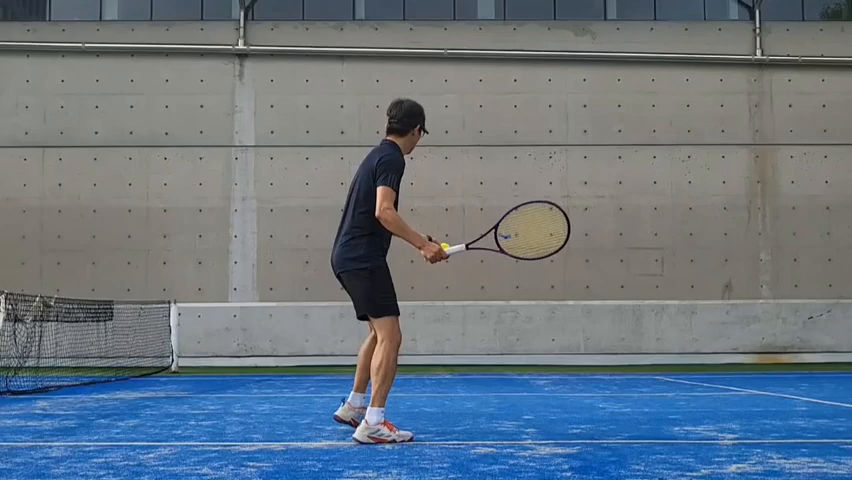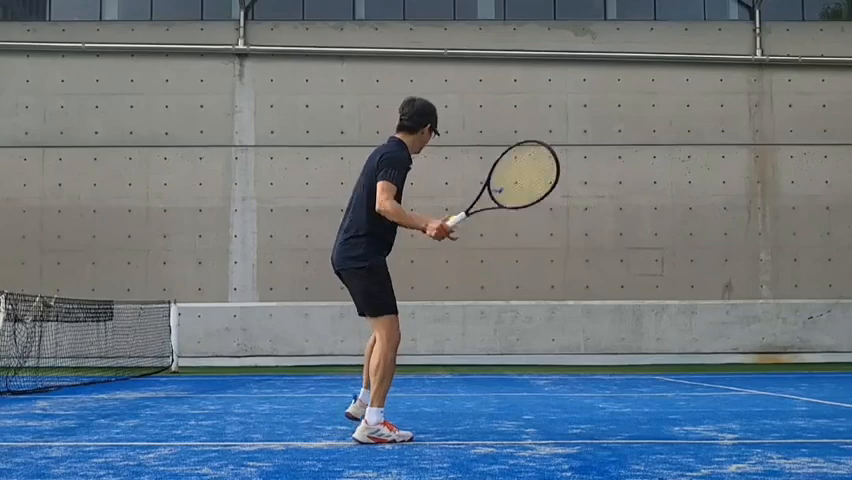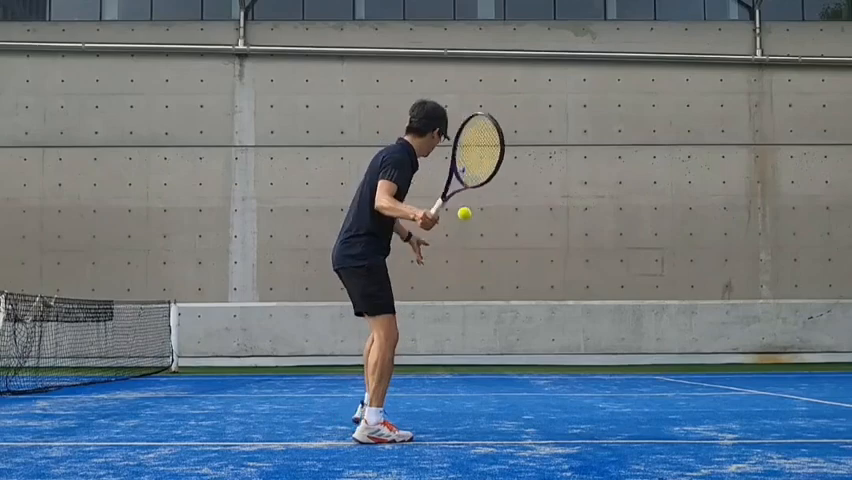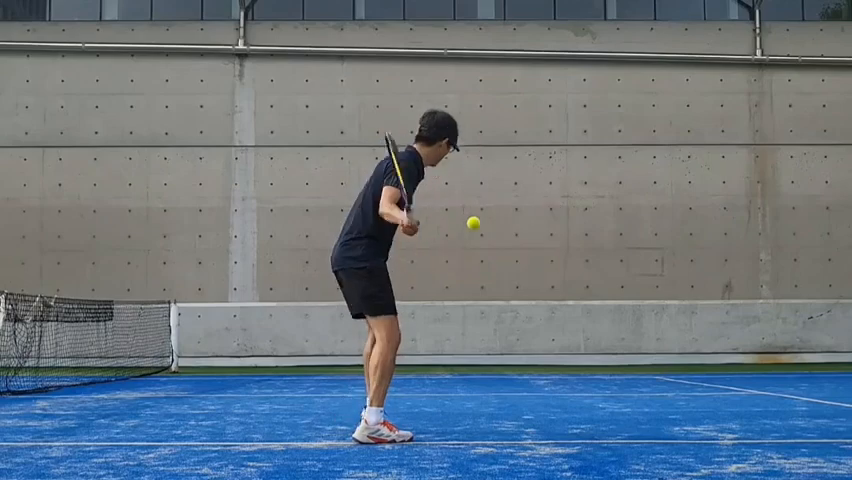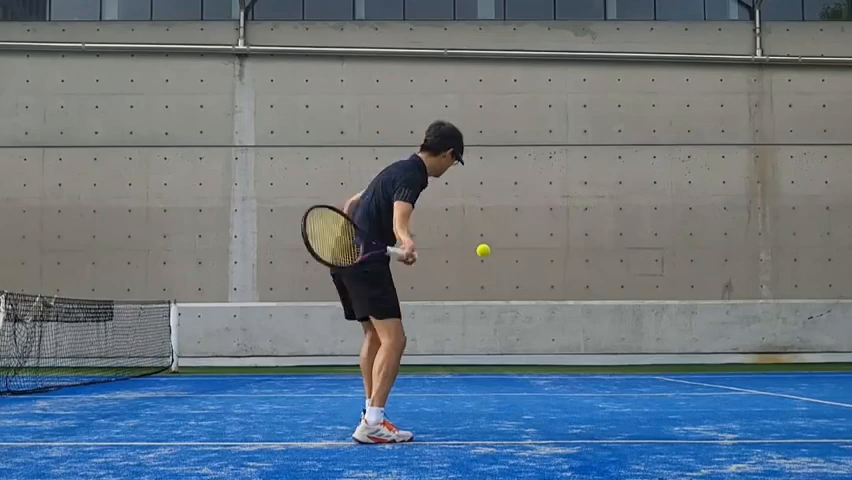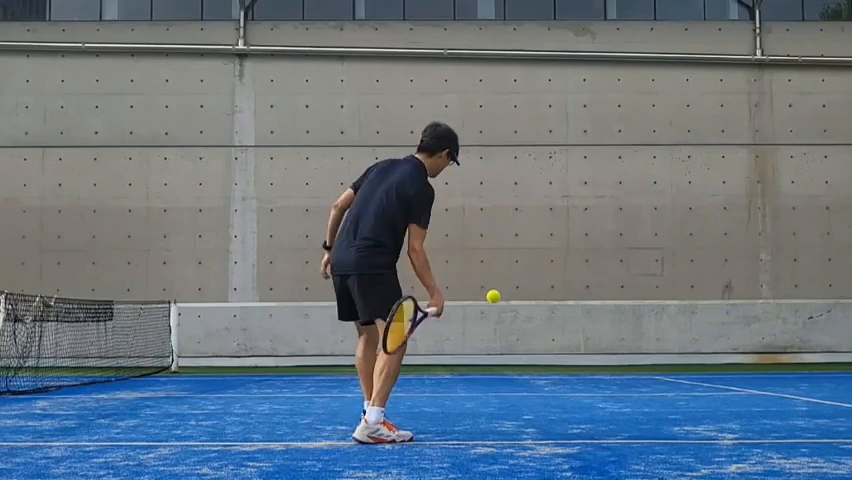
dt=0.1s
person 1, frame 1
left shoulder: (379, 156)
right shoulder: (390, 159)
right elbow: (384, 212)
left wrist: (418, 238)
right wrist: (421, 243)
left hip: (350, 257)
right hip: (363, 258)
left knee: (377, 334)
right knee: (390, 337)
left ankle: (353, 406)
right ankle: (373, 423)
person 1, frame 2
left shoulder: (386, 153)
right shoulder: (394, 156)
right elbow: (384, 206)
left wrist: (426, 225)
right wrist: (425, 225)
left hip: (352, 254)
right hip: (362, 257)
left knee: (382, 331)
right knee: (389, 335)
left ankle: (362, 403)
right ankle: (372, 423)
person 1, frame 3
left shoulder: (397, 155)
right shoulder: (397, 157)
right elbow: (382, 201)
left wrist: (408, 235)
right wrist: (414, 215)
left hip: (353, 254)
right hip: (361, 256)
left knee: (378, 333)
right knee: (387, 335)
left ankle: (367, 409)
right ankle: (372, 423)
person 1, frame 4
left shoulder: (403, 163)
right shoulder: (403, 164)
right elbow: (385, 207)
right wrist: (404, 219)
left hip: (352, 256)
right hip: (361, 258)
left knee: (377, 334)
right knee: (389, 336)
left ankle: (371, 410)
right ankle: (373, 423)
person 1, frame 5
left shoulder: (398, 168)
right shoulder: (410, 178)
left elbow: (349, 206)
right elbow: (398, 222)
right wrist: (405, 244)
left hip: (345, 262)
right hip: (366, 264)
left knee: (374, 335)
right knee: (392, 338)
left ankle: (371, 410)
right ankle: (373, 421)
person 1, frame 6
left shoulder: (384, 167)
right shoulder: (422, 188)
left elbow: (338, 206)
right elbow: (416, 250)
left wrist: (330, 249)
right wrist: (434, 291)
left hip: (343, 263)
right hip: (371, 266)
left knee: (368, 336)
left ankle: (370, 412)
right ankle: (373, 422)
